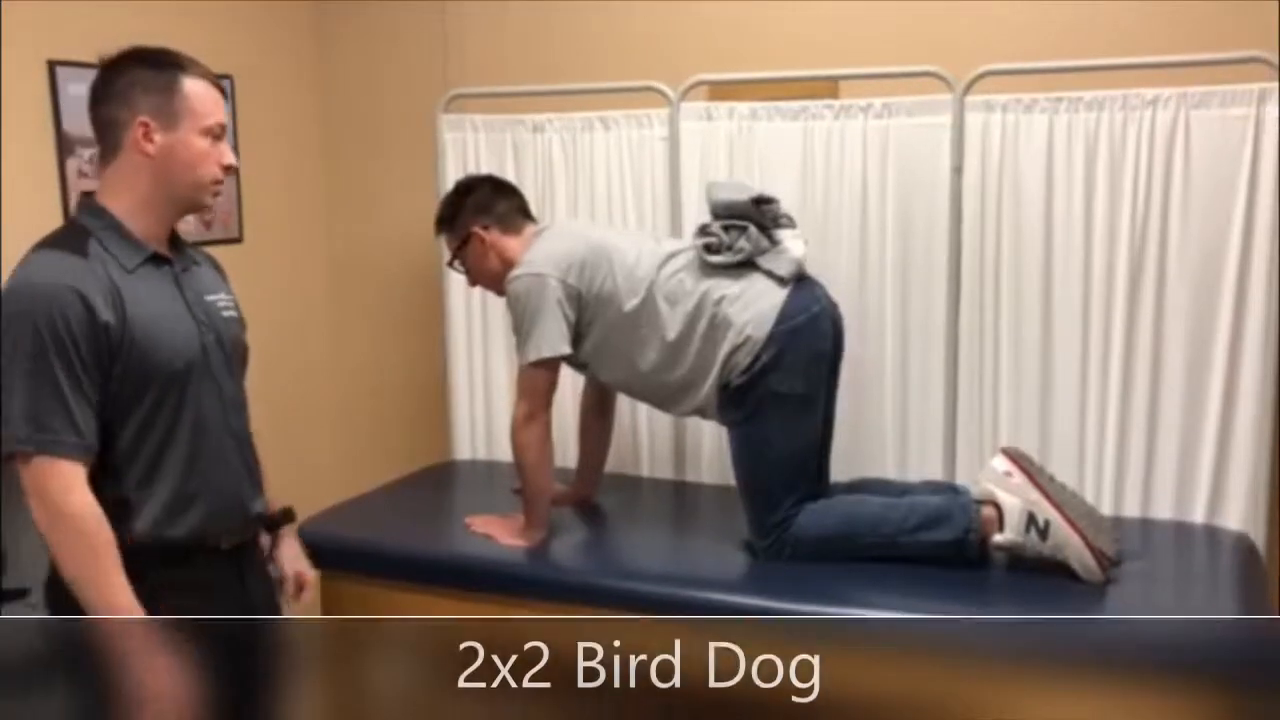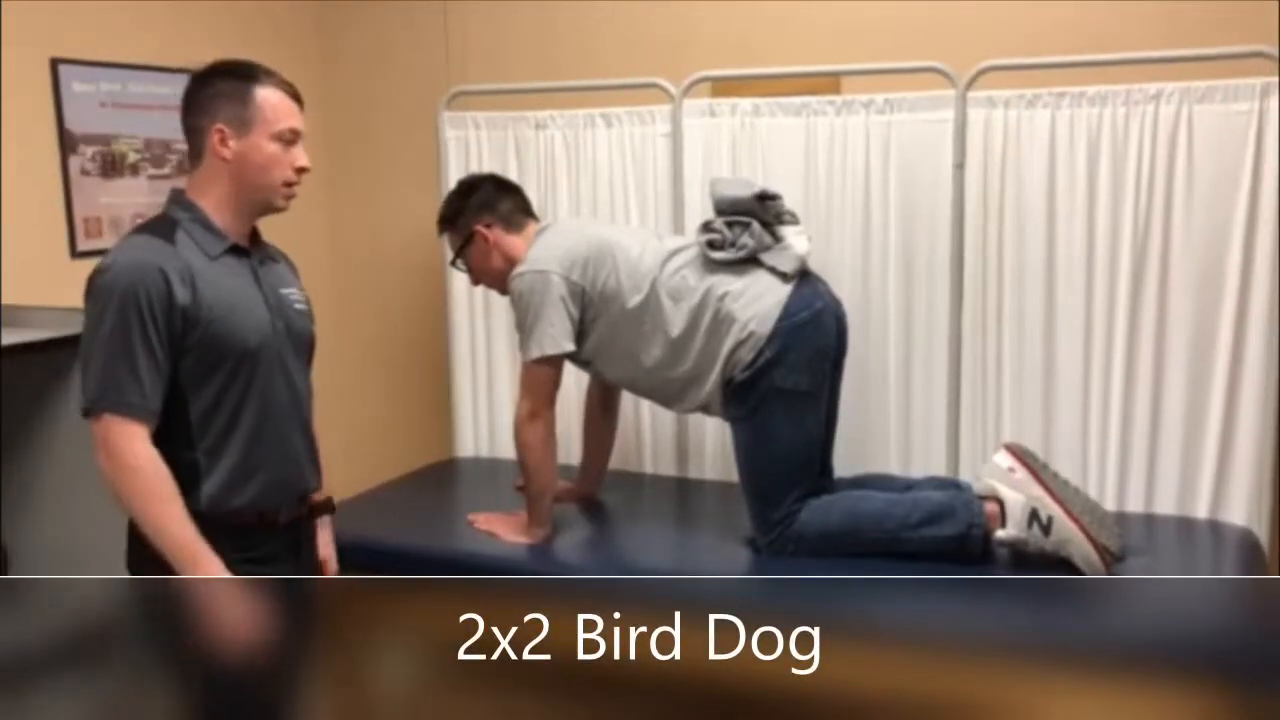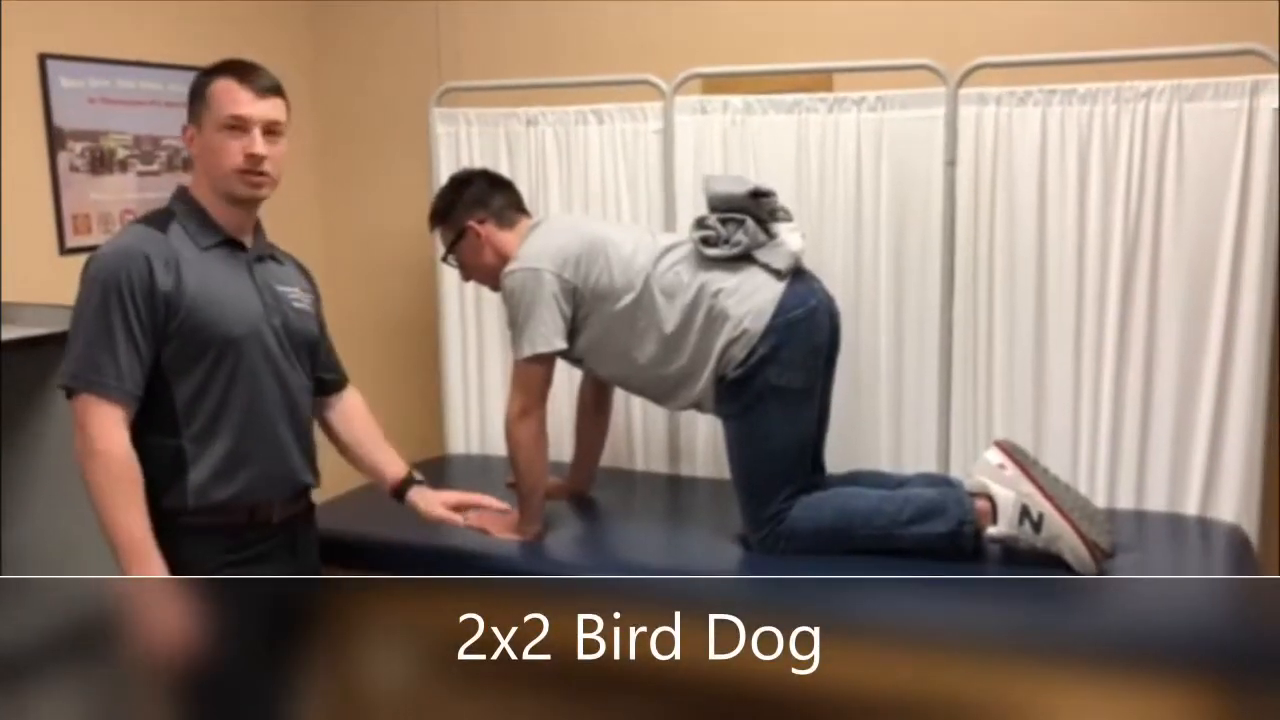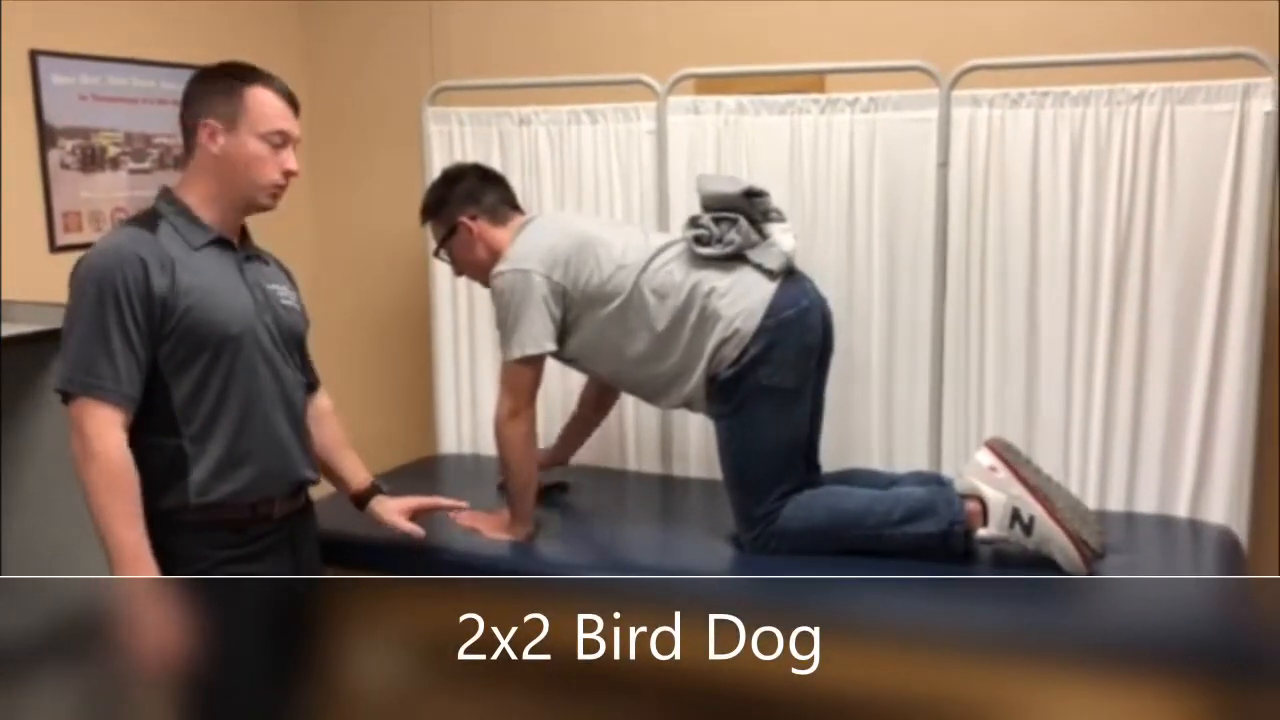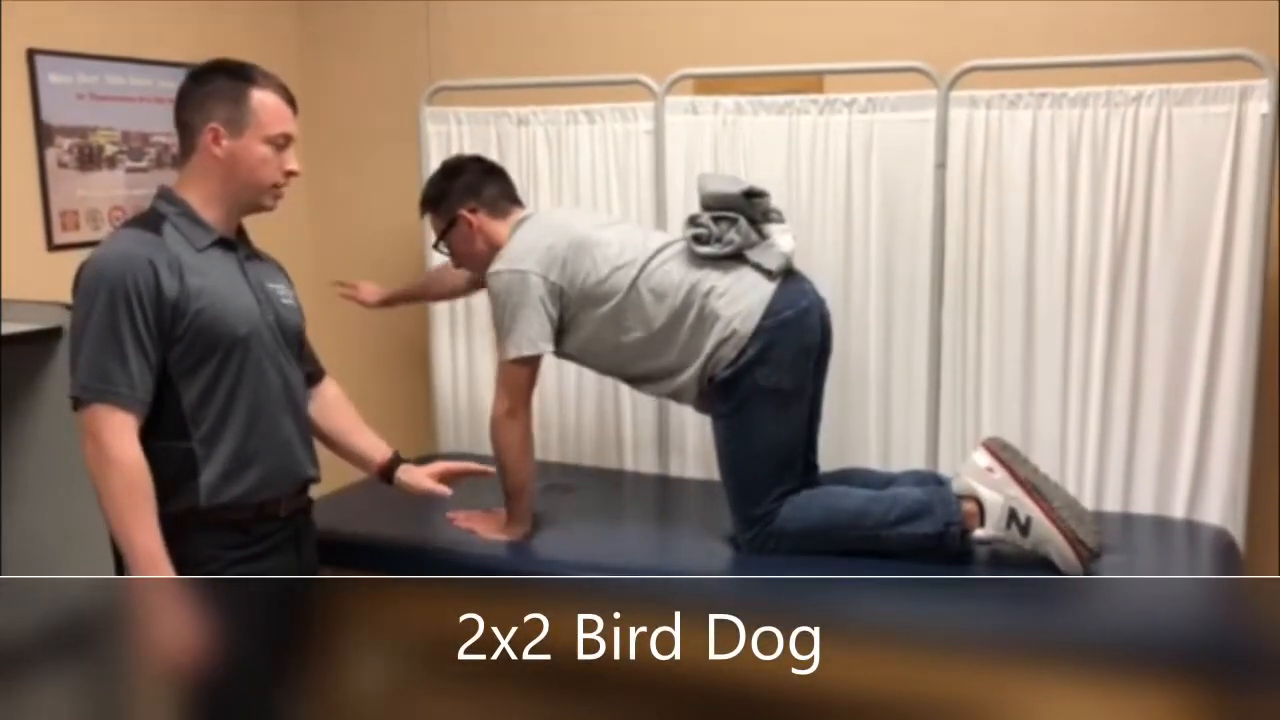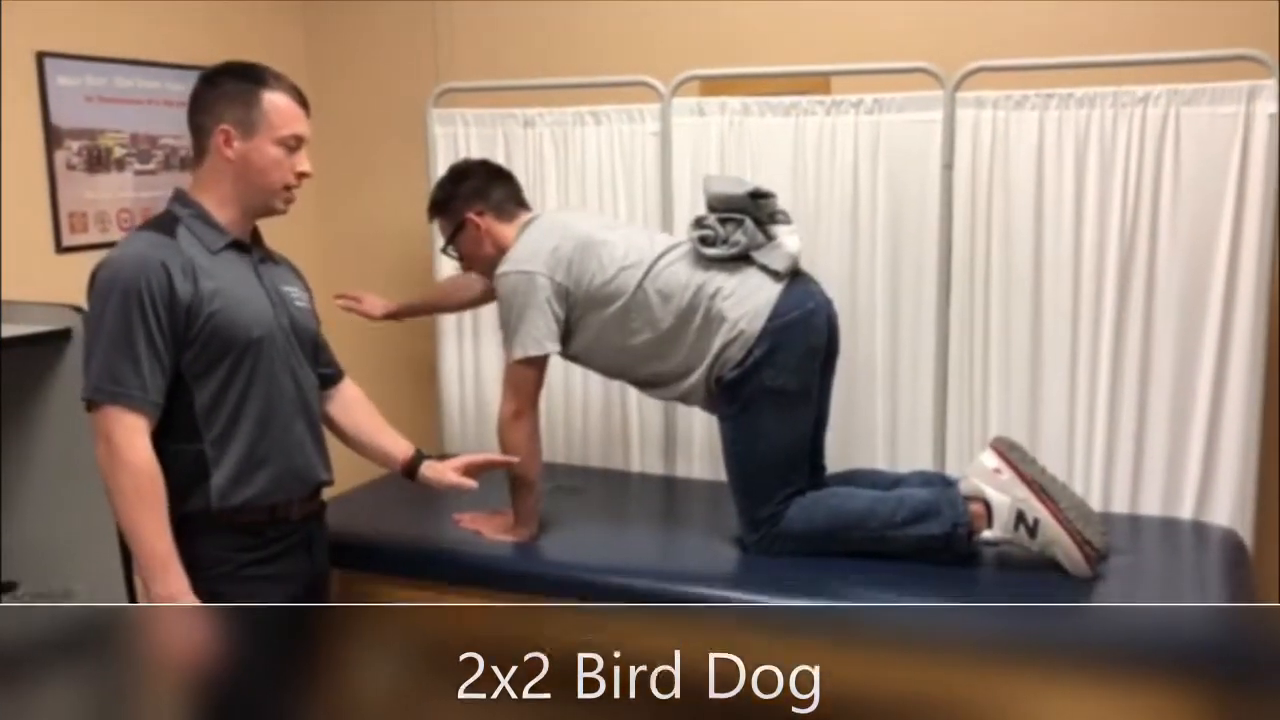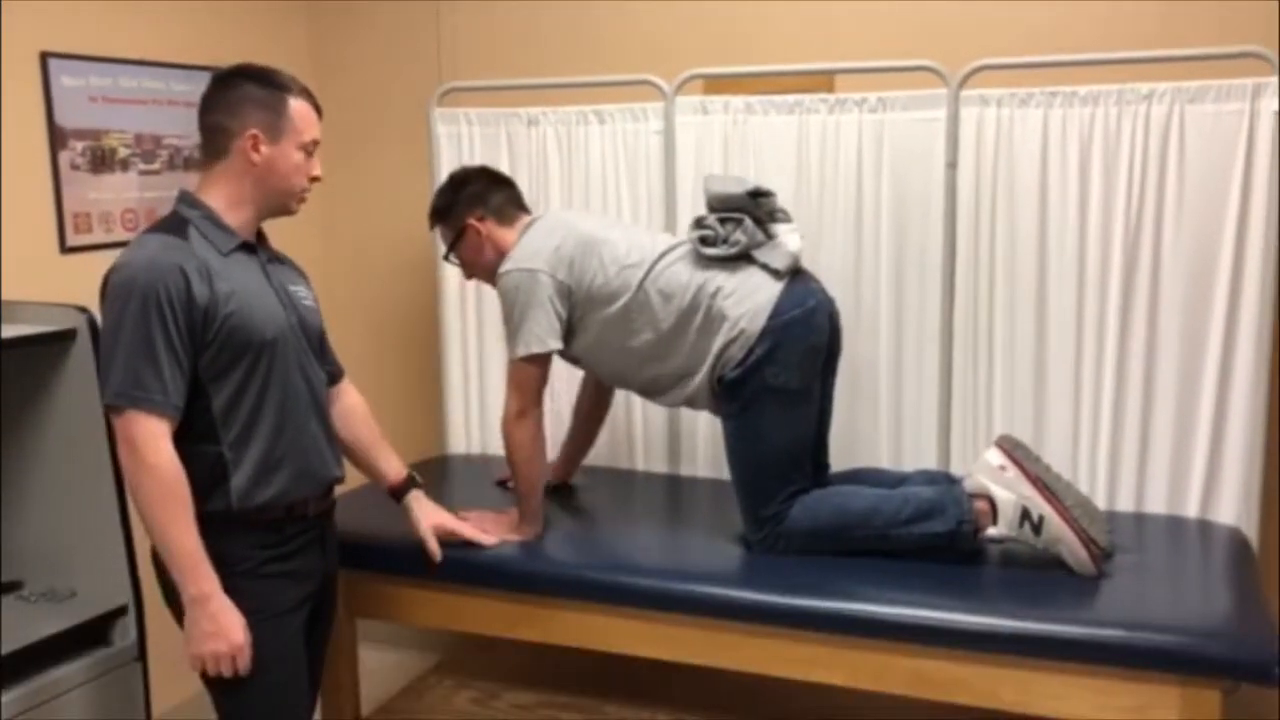
dt=0.7s
person 1, frame 1
left shoulder: (535, 276)
right shoulder: (569, 254)
left elbow: (530, 416)
right elbow: (600, 387)
left wrist: (532, 524)
right wrist: (581, 487)
left hip: (767, 343)
right hip: (796, 314)
left knee: (781, 534)
right knee: (797, 504)
left ankle: (992, 520)
right ankle: (988, 496)
person 1, frame 2
left shoulder: (538, 275)
right shoulder: (574, 250)
left elbow: (534, 413)
right elbow: (604, 384)
left wrist: (534, 521)
right wrist: (584, 485)
left hip: (770, 340)
right hip: (798, 311)
left knee: (785, 530)
right knee: (801, 499)
left ankle: (996, 516)
right ankle: (991, 493)
person 1, frame 3
left shoulder: (530, 271)
right shoulder: (565, 247)
left elbow: (525, 412)
right elbow: (598, 382)
left wrist: (528, 520)
right wrist: (576, 482)
left hip: (764, 337)
right hip: (793, 309)
left knee: (776, 526)
right knee: (794, 495)
left ankle: (986, 513)
right ankle: (979, 489)
person 1, frame 4
left shoulder: (519, 271)
right shoulder: (557, 240)
left elbow: (515, 412)
right elbow: (610, 369)
left wrist: (518, 519)
right wrist: (553, 459)
left hip: (756, 338)
right hip: (785, 308)
left knee: (769, 524)
right knee: (790, 492)
left ankle: (979, 513)
right ankle: (972, 488)
person 1, frame 5
left shoulder: (519, 270)
right shoulder: (542, 235)
left elbow: (510, 413)
right elbow: (471, 277)
left wrist: (515, 519)
right wrist: (390, 296)
left hip: (751, 339)
right hip: (782, 307)
left knee: (765, 526)
right knee: (786, 494)
left ankle: (974, 513)
right ankle: (966, 486)
person 1, frame 6
left shoulder: (525, 270)
right shoulder: (549, 236)
left elbow: (518, 414)
right elbow: (483, 288)
left wrist: (521, 520)
right wrist: (396, 309)
left hip: (758, 341)
right hip: (789, 309)
left knee: (772, 525)
right knee: (794, 493)
left ankle: (983, 513)
right ankle: (973, 485)
person 1, frame 7
left shoulder: (525, 270)
right shoulder: (562, 239)
left elbow: (522, 412)
right elbow: (602, 375)
left wrist: (526, 518)
right wrist: (560, 472)
left hip: (763, 340)
right hip: (793, 308)
left knee: (777, 525)
right knee: (801, 492)
left ankle: (986, 513)
right ankle: (976, 485)
person 2, frame 1
left shoulder: (203, 272)
right shoulder: (57, 287)
right elbow: (57, 489)
left wrist: (277, 527)
left hip: (241, 574)
right hip: (142, 592)
person 2, frame 2
left shoulder: (277, 269)
right shoulder: (144, 272)
right elbow: (121, 445)
left wrist: (319, 513)
right wrist: (210, 576)
left hip: (287, 547)
right hip: (213, 560)
person 2, frame 3
left shoulder: (290, 274)
right shoulder: (137, 261)
left elbow: (333, 395)
right elbow: (101, 429)
left wrist: (410, 487)
right wrist: (148, 578)
left hip: (292, 543)
right hip: (202, 558)
person 2, frame 4
left shoulder: (270, 272)
right shoulder: (128, 263)
right elbow: (98, 432)
left wrist: (369, 493)
right wrist: (142, 586)
left hip: (292, 542)
right hip: (200, 558)
person 2, frame 5
left shoulder: (264, 269)
right shoulder: (133, 264)
right elbow: (111, 437)
left wrist: (393, 468)
right wrist: (160, 594)
left hip: (291, 541)
right hip: (206, 557)
person 2, frame 6
left shoulder: (278, 272)
right shoulder: (147, 267)
left elbow: (332, 389)
right elbow: (124, 443)
left wrist: (420, 465)
right wrist: (171, 599)
left hip: (302, 542)
right hip: (224, 564)
person 2, frame 7
left shoulder: (281, 270)
right shoulder: (159, 269)
left elbow: (334, 393)
right elbow: (144, 444)
left wrist: (409, 493)
right wrist: (202, 597)
left hip: (311, 539)
right hip: (237, 556)
